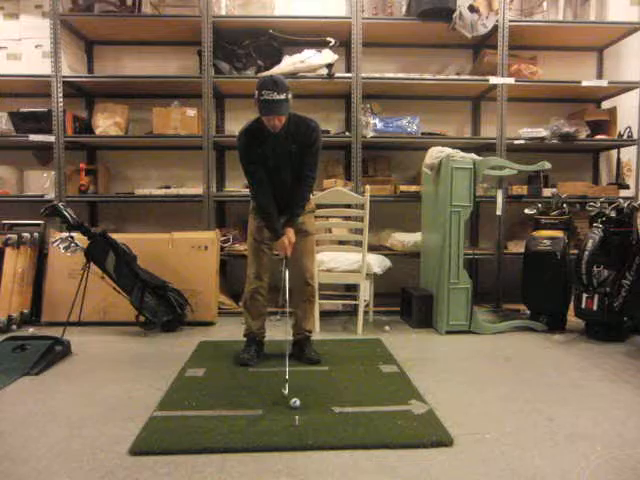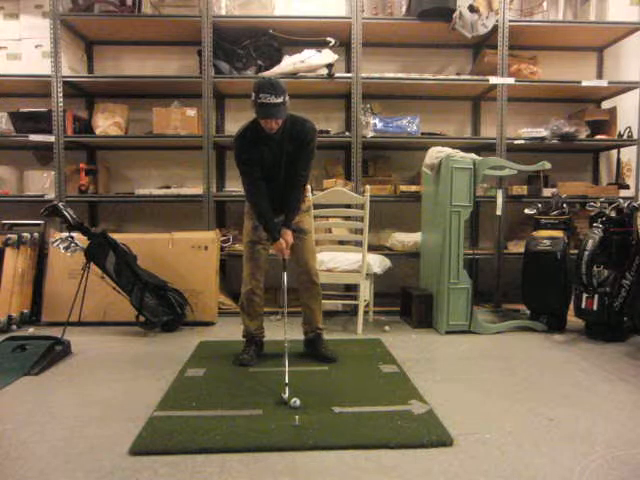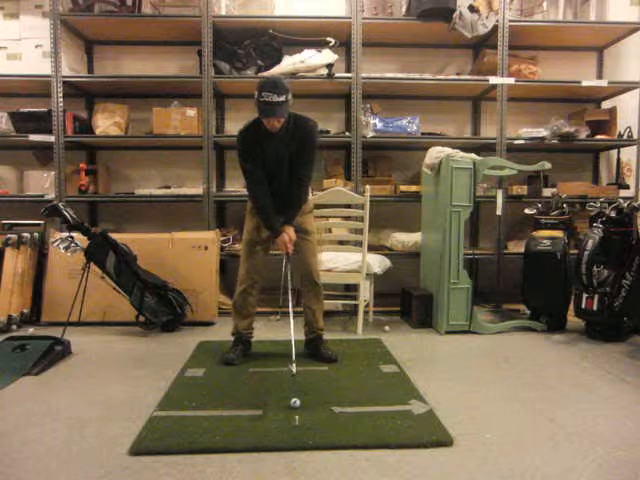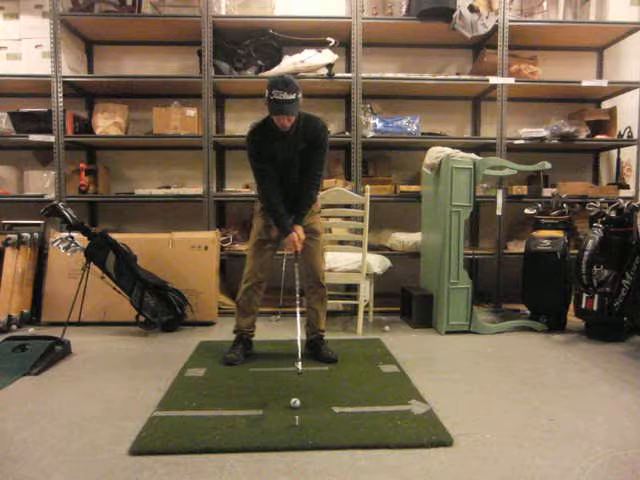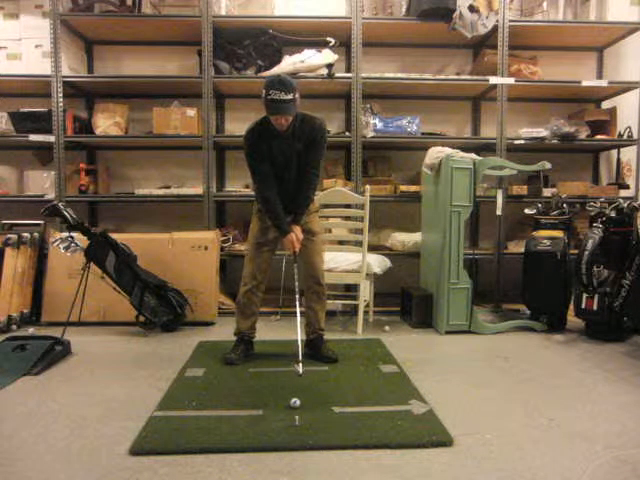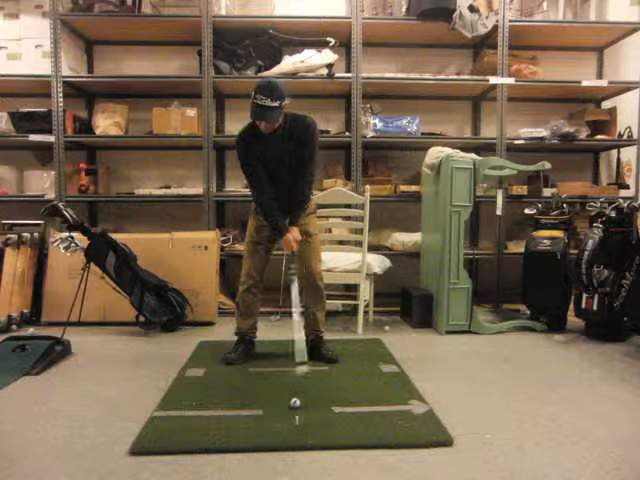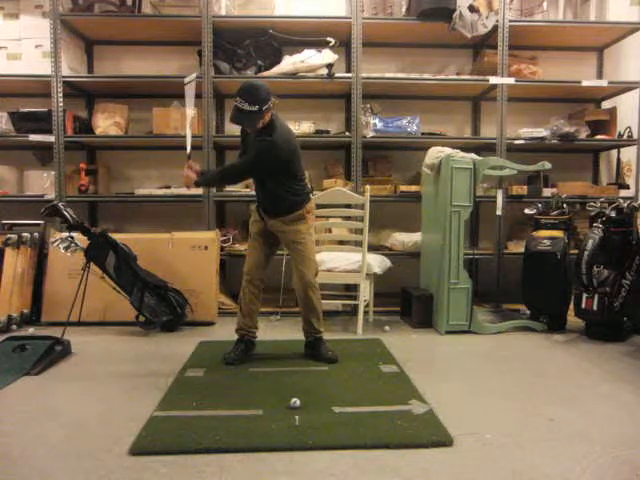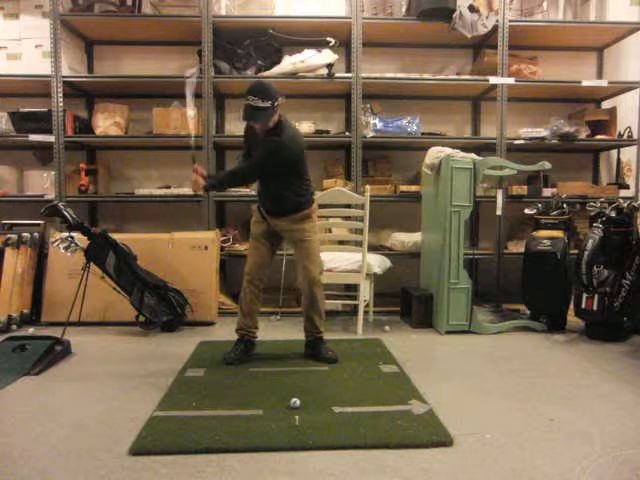
dt=0.5s
person 1, frame 1
left shoulder: (308, 130)
right shoulder: (248, 137)
left elbow: (306, 180)
right elbow: (259, 188)
left wrist: (291, 224)
right wrist: (277, 231)
left hip: (300, 209)
right hip: (263, 211)
left knee: (305, 276)
right knee: (256, 276)
left ankle: (302, 340)
right ankle: (254, 339)
person 1, frame 2
left shoulder: (304, 130)
right shoulder: (244, 139)
left elbow: (299, 180)
right elbow: (254, 189)
left wrist: (287, 226)
right wrist: (273, 233)
left hip: (296, 208)
right hip: (259, 210)
left knee: (308, 273)
right knee: (252, 276)
left ankle: (314, 337)
right ankle: (253, 339)
person 1, frame 3
left shoulder: (306, 129)
right shoulder: (247, 136)
left elbow: (302, 179)
right elbow: (256, 187)
left wrist: (289, 223)
right wrist: (276, 229)
left hip: (298, 207)
right hip: (261, 209)
left knee: (310, 274)
right knee: (249, 274)
left ankle: (314, 338)
right ankle: (242, 338)
person 1, frame 4
left shoulder: (316, 128)
right shoulder: (257, 135)
left elbow: (313, 179)
right elbow: (267, 185)
left wrist: (299, 222)
right wrist: (285, 228)
left hip: (307, 208)
right hip: (269, 208)
left knee: (315, 275)
right knee: (254, 273)
left ankle: (315, 338)
right ankle: (243, 337)
person 1, frame 5
left shoulder: (314, 128)
right shoulder: (254, 136)
left elbow: (310, 178)
right elbow: (265, 186)
left wrist: (298, 222)
right wrist: (284, 229)
left hip: (304, 209)
right hip: (268, 210)
left knee: (314, 274)
right knee: (253, 275)
left ankle: (314, 338)
right ankle: (244, 339)
person 1, frame 6
left shoulder: (305, 127)
right shoulder: (246, 139)
left elbow: (304, 178)
right elbow: (260, 188)
left wrist: (295, 223)
right wrist: (280, 230)
left hip: (300, 210)
right hip: (264, 212)
left knee: (312, 275)
right knee: (250, 276)
left ankle: (315, 339)
right ankle: (245, 339)
person 1, frame 7
left shoulder: (276, 142)
right shoulder: (254, 127)
left elbow: (239, 172)
right elbow: (241, 164)
left wrist: (200, 179)
right wrist: (203, 173)
left hip: (294, 216)
right hip: (264, 213)
left knee: (306, 279)
right knee: (251, 275)
left ankle: (314, 340)
right ankle: (246, 338)
person 1, frame 8
left shoulder: (285, 142)
right shoulder: (256, 127)
left elbow: (246, 176)
right elbow: (247, 164)
left wrist: (208, 184)
right wrist: (212, 177)
left hip: (298, 216)
right hip: (266, 213)
left knee: (311, 278)
right knee: (252, 276)
left ankle: (315, 340)
right ankle: (246, 338)
